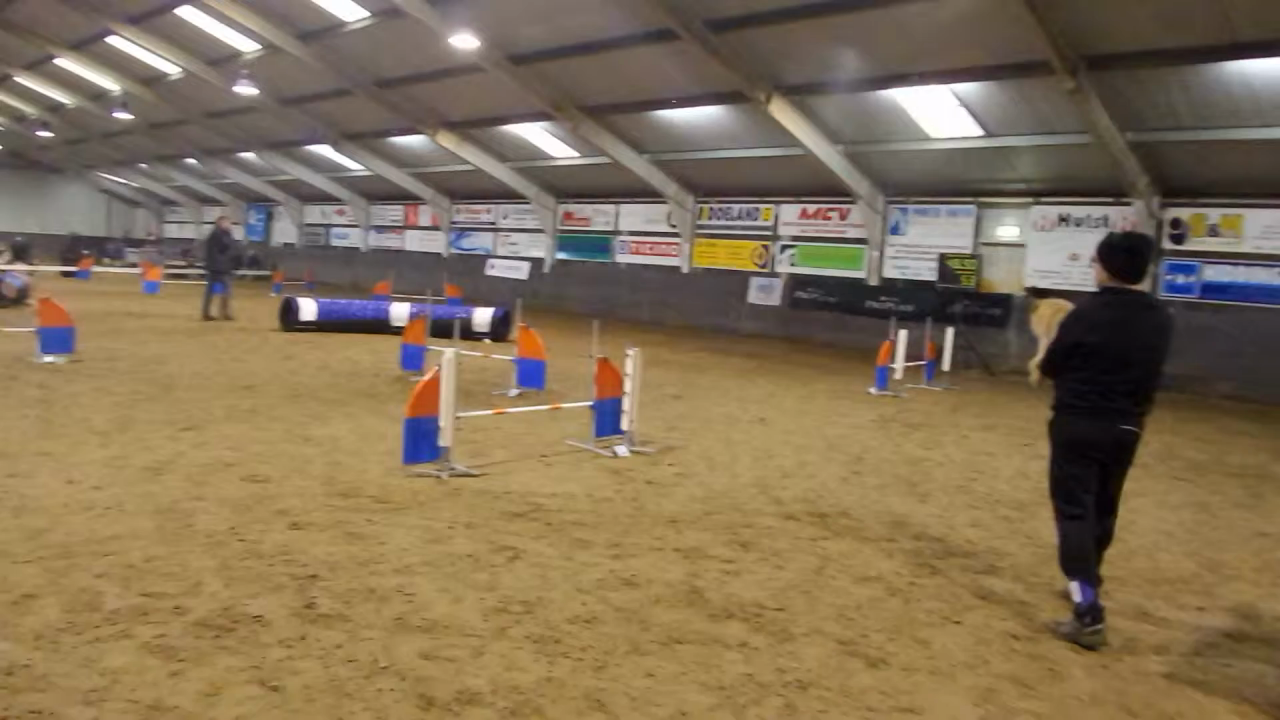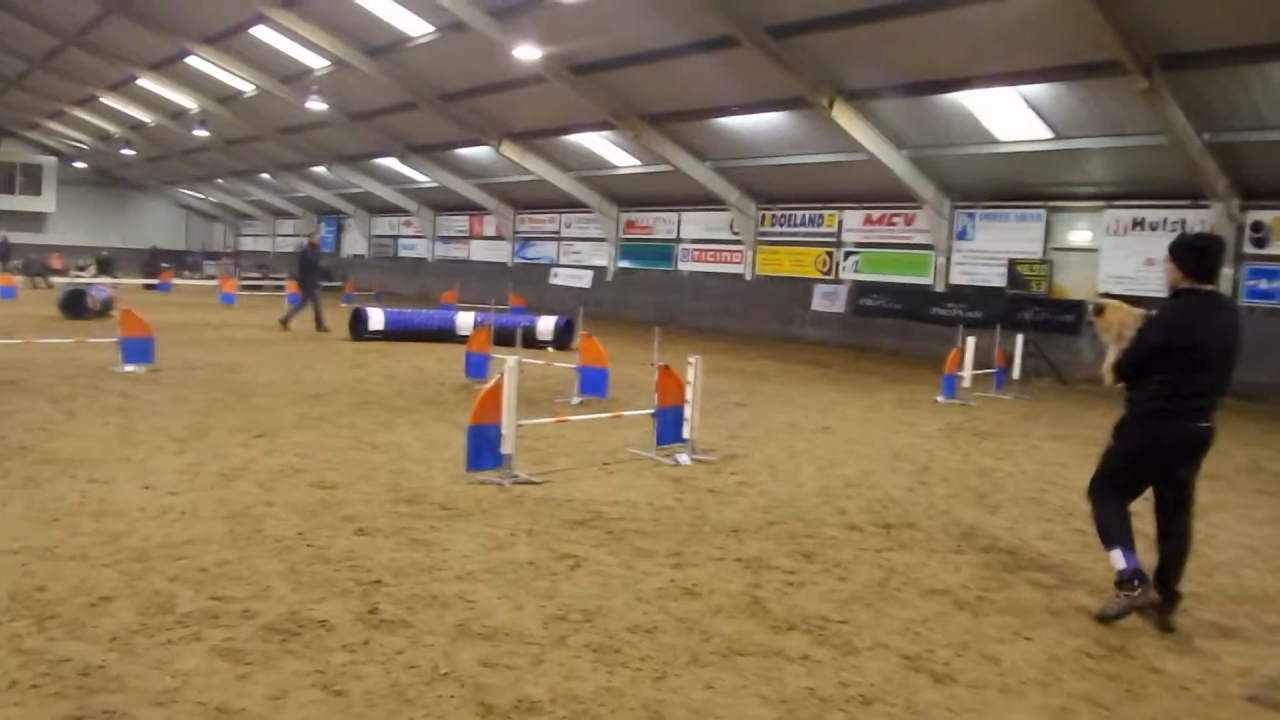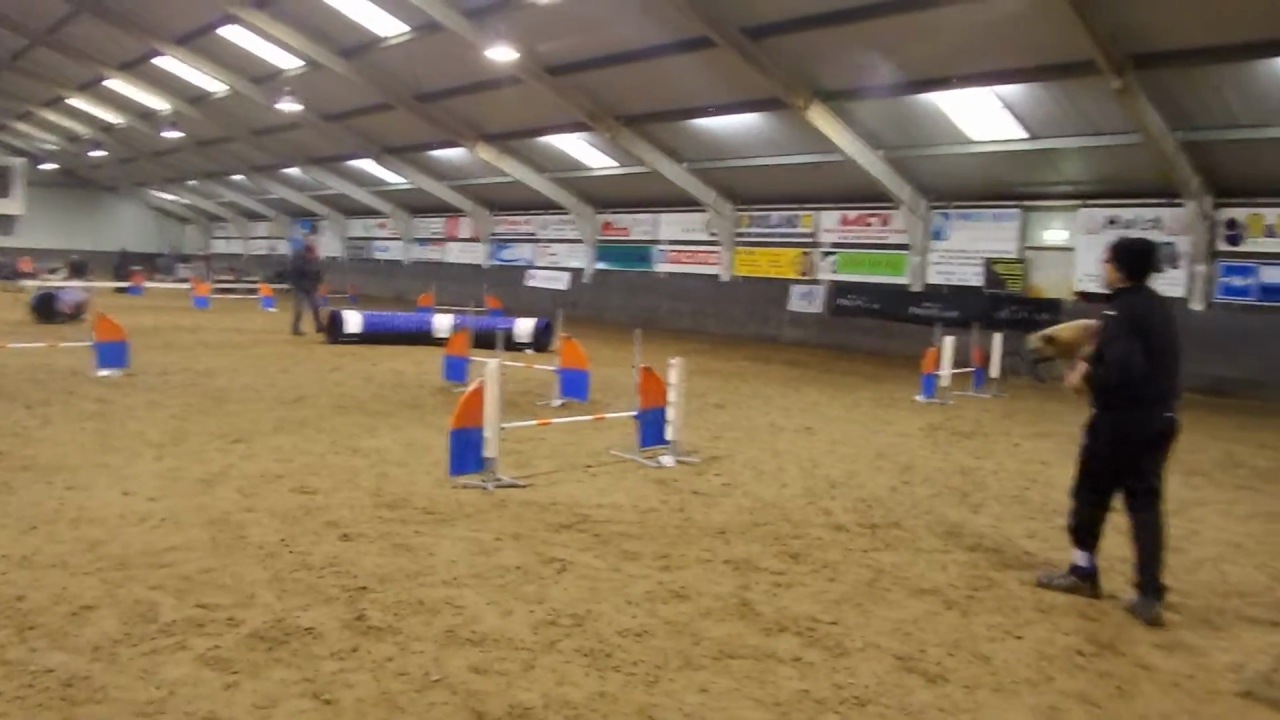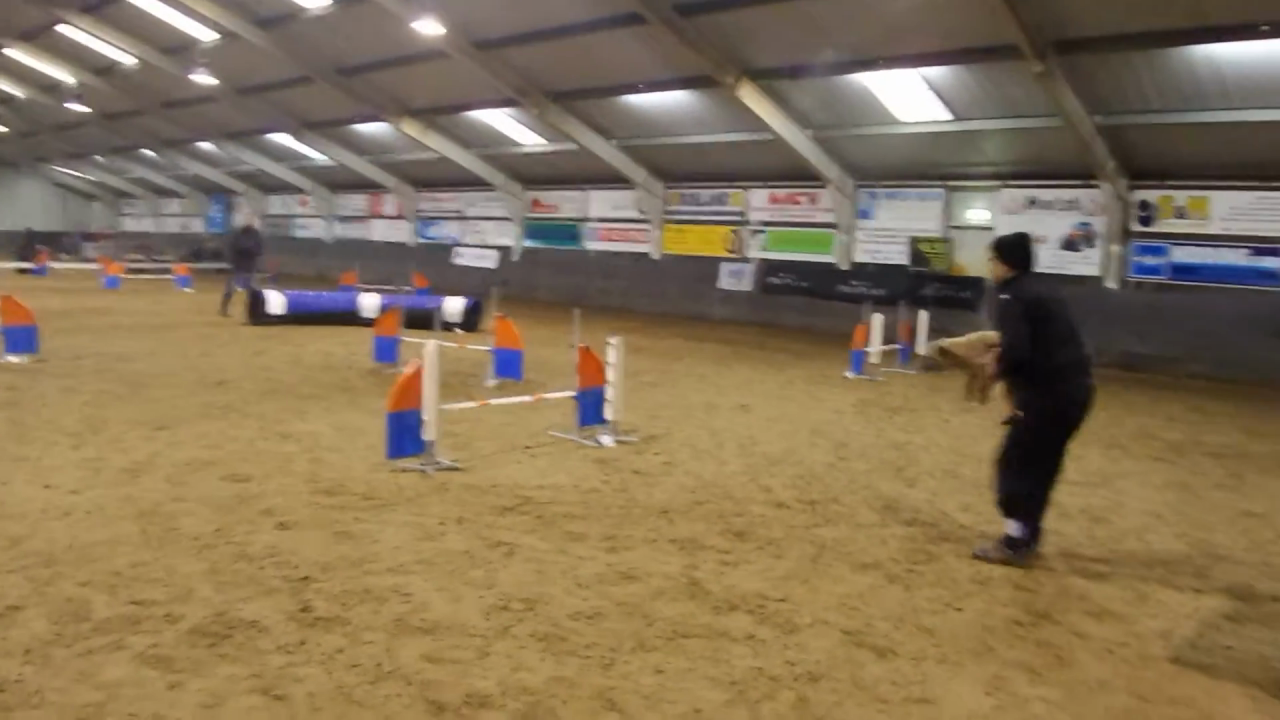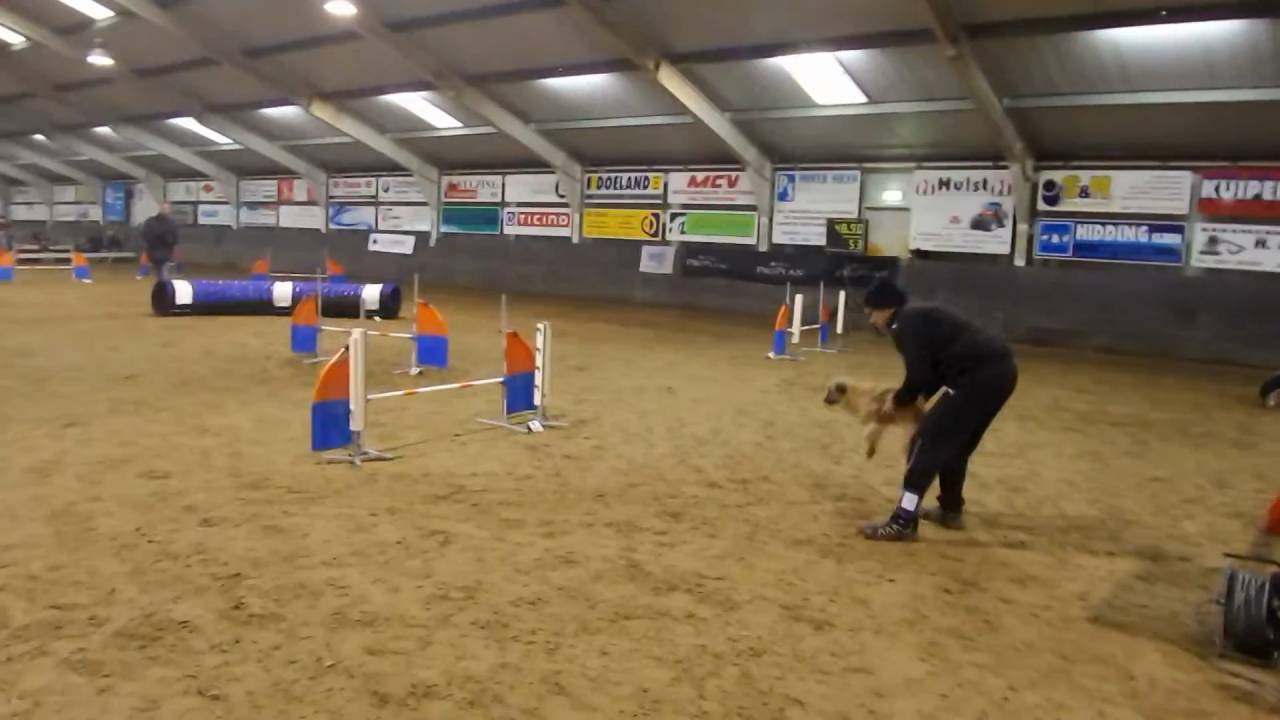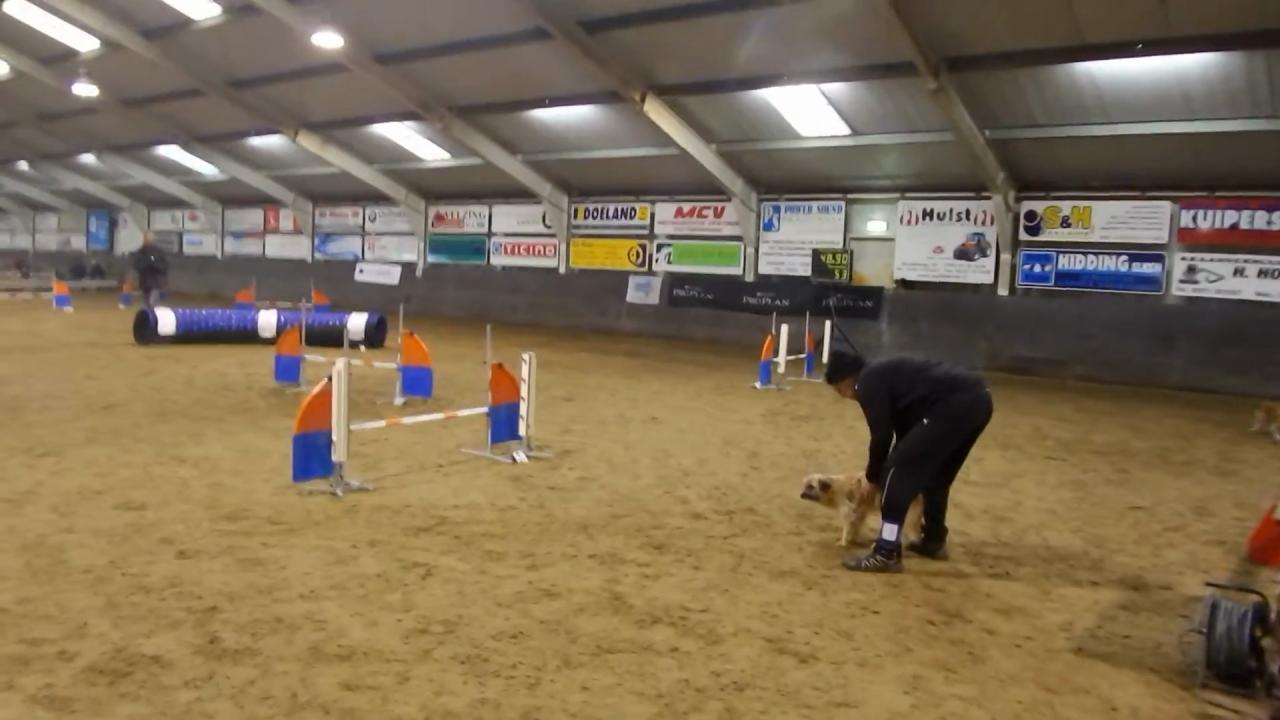
dt=0.4s
person 1, frame 1
left shoulder: (1087, 313)
right shoulder: (1160, 320)
left elbow: (1050, 366)
right elbow: (1148, 373)
left wrist: (1076, 369)
left hip: (1077, 426)
right hip: (1125, 430)
left knee: (1075, 514)
right knee: (1103, 513)
left ankle: (1088, 617)
right ankle: (1086, 590)
person 1, frame 2
left shoulder: (1169, 315)
right shoulder: (1228, 314)
left elbow: (1125, 369)
left wrist: (1121, 364)
left hip: (1151, 425)
right hip: (1197, 428)
left knee: (1106, 493)
right knee: (1176, 513)
left ankle: (1132, 582)
right ankle: (1163, 601)
person 1, frame 3
left shoulder: (1121, 312)
right shoulder: (1157, 307)
left elbow: (1126, 371)
left wrist: (1087, 376)
right wrist: (1093, 362)
left hip: (1122, 419)
right hip: (1161, 418)
left knee: (1091, 495)
right knee: (1146, 504)
left ankle: (1083, 574)
right ankle: (1150, 595)
person 1, frame 4
left shoulder: (1012, 297)
right shoulder: (1035, 291)
left elbow: (1016, 351)
left wrist: (998, 365)
right wrist: (1006, 364)
left hip: (1049, 393)
right hip: (1077, 387)
left knee: (1014, 463)
right knee: (1041, 464)
left ankle: (1018, 541)
right ankle: (1026, 536)
person 1, frame 5
left shoulder: (905, 324)
right shoulder: (920, 317)
left elbow: (917, 376)
right elbow: (932, 369)
left wrist: (896, 402)
right wrist: (913, 397)
left hip: (979, 377)
right hip: (1002, 369)
left knee: (928, 441)
right knee: (955, 442)
left ankle: (903, 522)
right ankle: (950, 509)
person 1, frame 6
left shoulder: (868, 382)
right shoulder: (885, 372)
left elbow: (881, 435)
right elbow: (905, 428)
left wrist: (873, 477)
left hip: (953, 406)
right hip: (978, 398)
left knee: (898, 472)
right knee: (937, 474)
left ankle: (887, 554)
right ankle: (934, 540)
